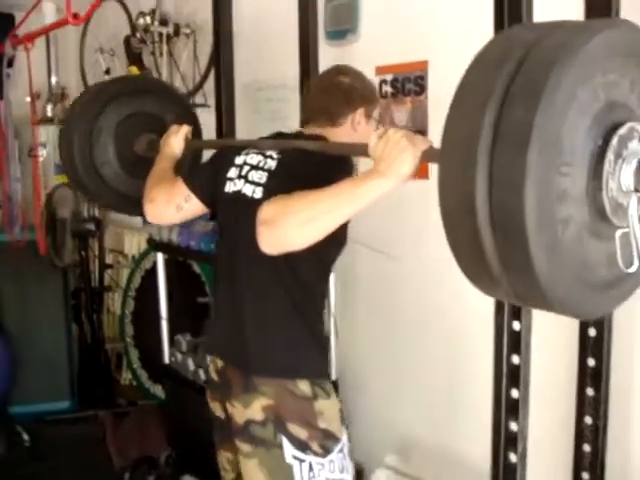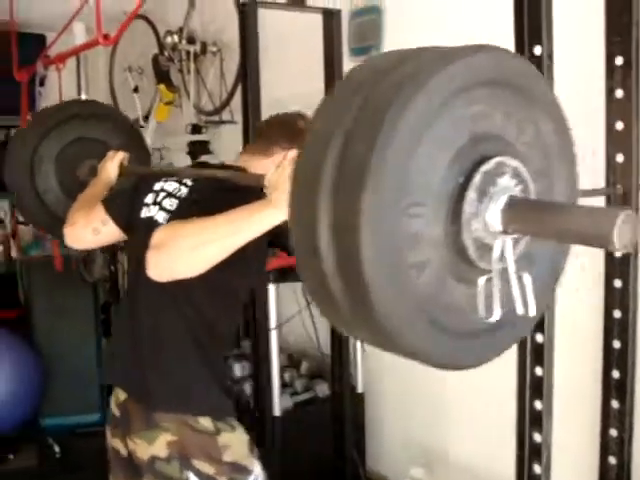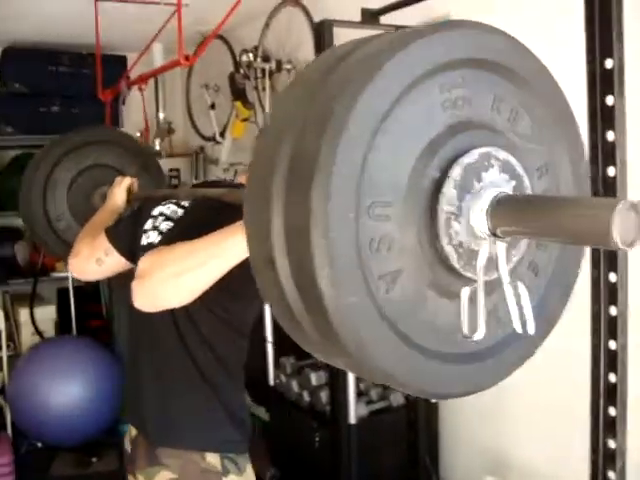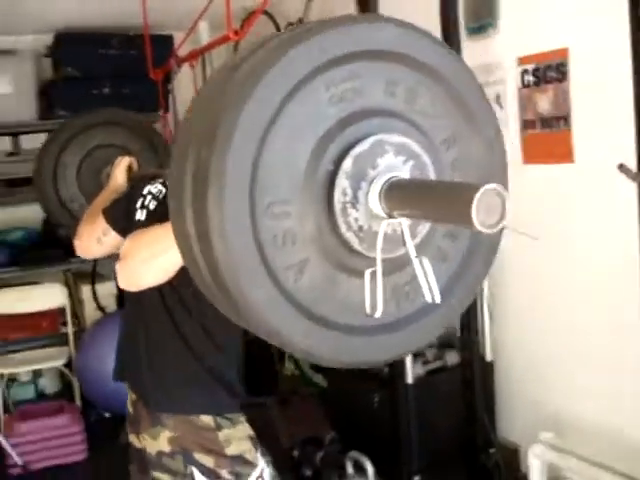
dt=0.5s
person 1, frame 1
left shoulder: (240, 155)
right shoulder: (328, 166)
left elbow: (159, 206)
right elbow: (276, 230)
left wrist: (169, 153)
right wrist: (383, 175)
left hip: (226, 367)
right hip: (281, 382)
person 1, frame 2
left shoulder: (165, 182)
right shoulder: (241, 199)
left elbow: (78, 231)
right elbow: (166, 258)
left wrist: (104, 179)
right wrist: (274, 207)
left hip: (129, 401)
right hip: (184, 419)
person 1, frame 3
left shoulder: (174, 205)
right shoulder: (236, 217)
left elbow: (83, 262)
right elbow: (153, 287)
left wrist: (114, 205)
right hip: (196, 451)
person 1, frame 4
left shoulder: (157, 184)
left elbow: (86, 240)
right elbow: (135, 269)
left wrist: (116, 184)
left hip: (149, 399)
right hip: (192, 416)
